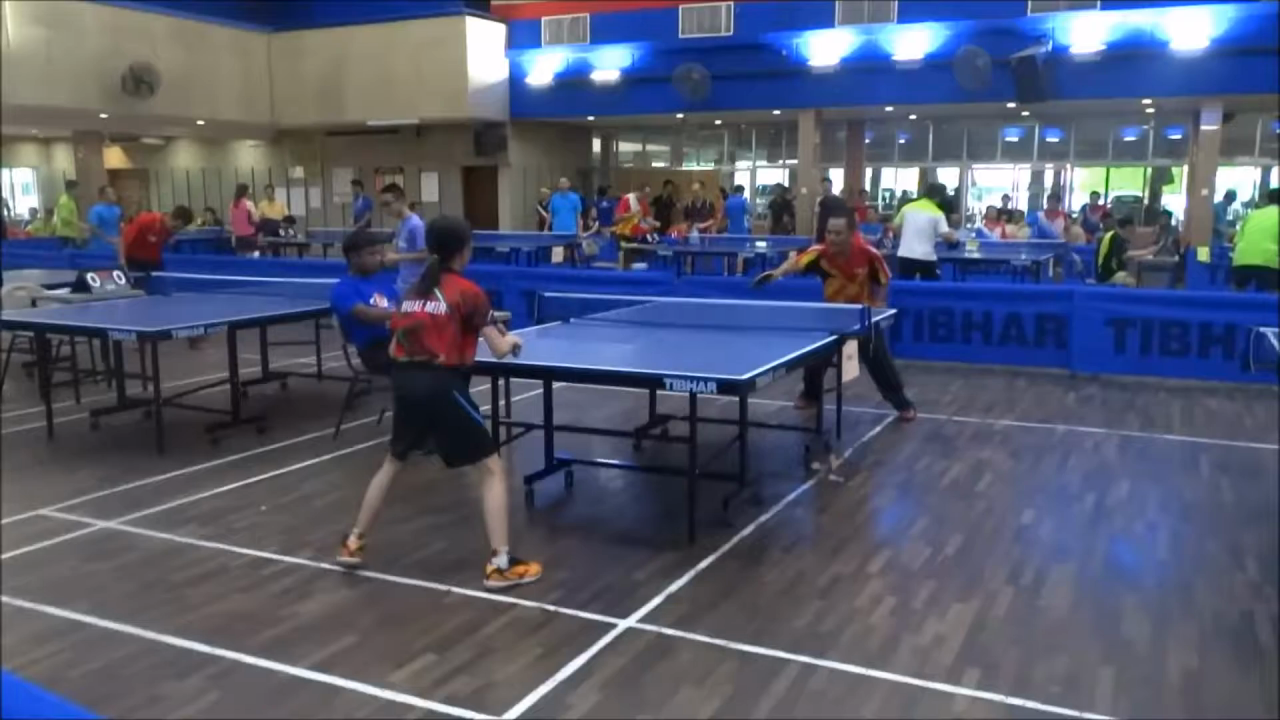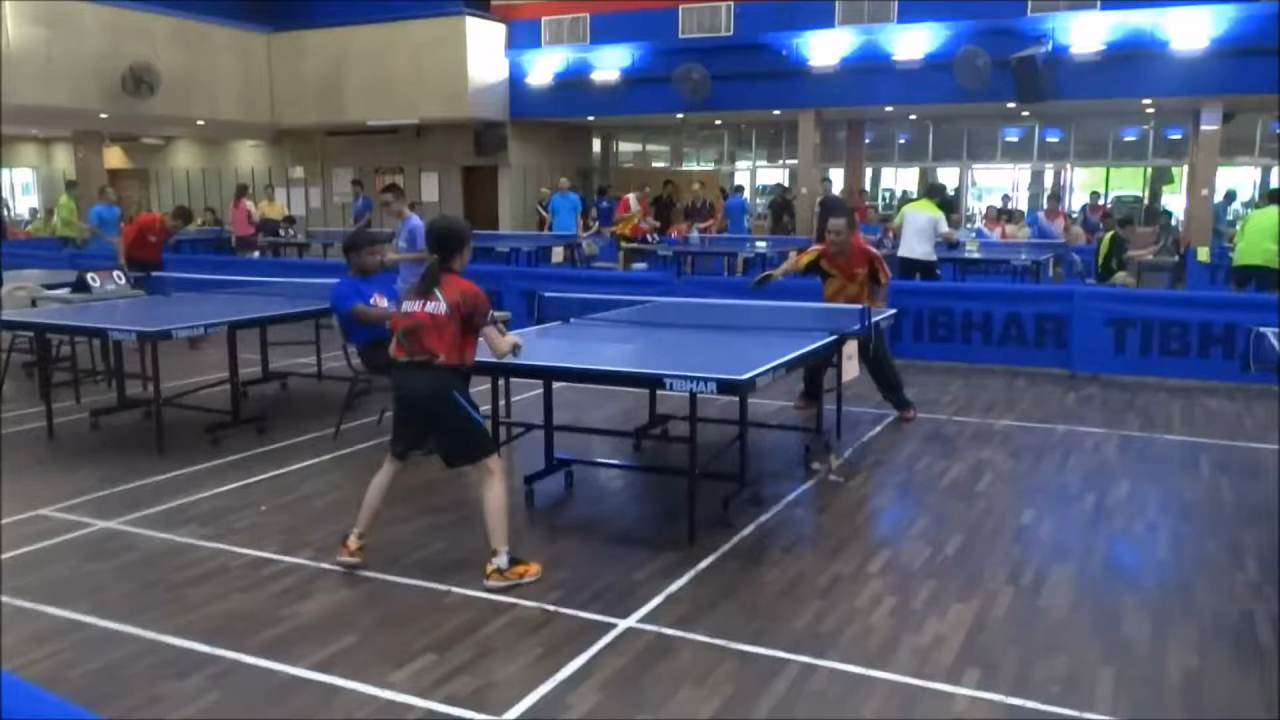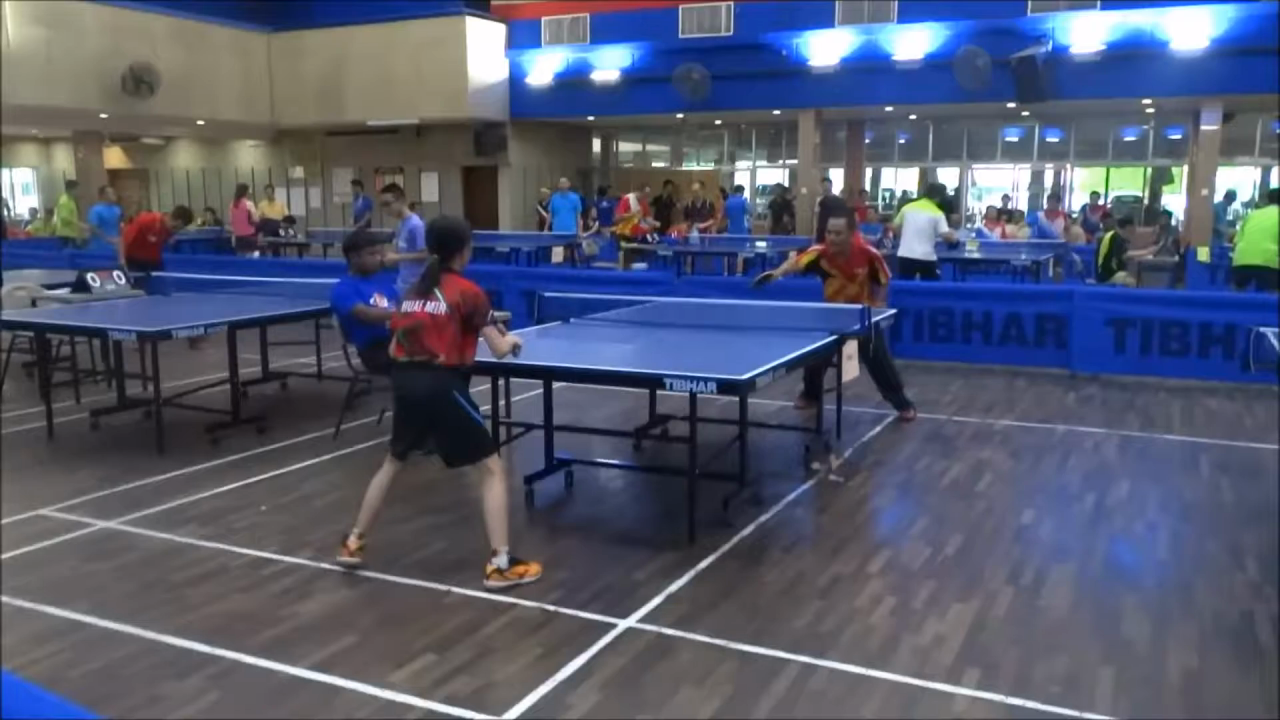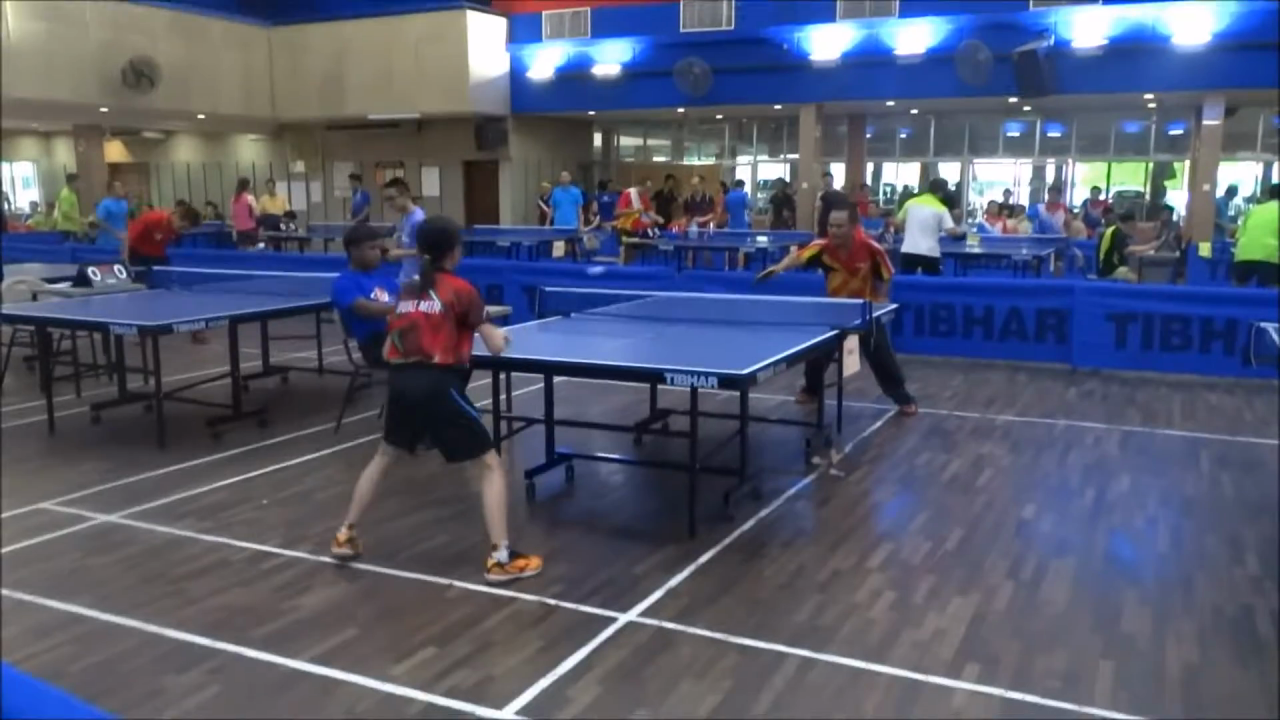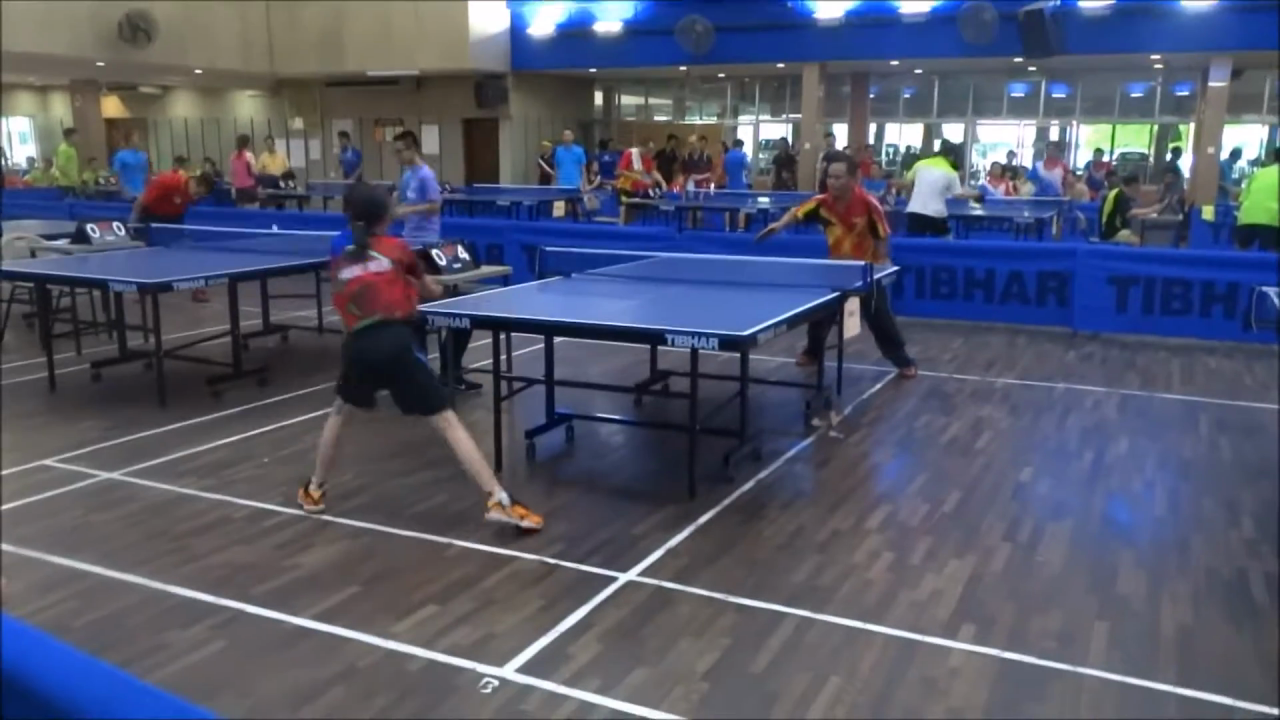
dt=0.2s
person 1, frame 1
left shoulder: (413, 289)
right shoulder: (468, 292)
left elbow: (394, 348)
right elbow: (499, 349)
right wrist: (512, 340)
left hip: (406, 384)
right hip: (442, 386)
left knee: (392, 463)
right knee: (492, 469)
left ankle: (353, 542)
right ankle: (500, 564)
person 1, frame 2
left shoulder: (414, 289)
right shoulder: (468, 292)
left elbow: (394, 348)
right elbow: (498, 349)
right wrist: (511, 339)
left hip: (405, 384)
right hip: (442, 386)
left knee: (392, 462)
right knee: (492, 470)
left ankle: (353, 542)
right ankle: (499, 564)
person 1, frame 3
left shoulder: (414, 289)
right shoulder: (468, 292)
left elbow: (394, 347)
right elbow: (499, 350)
right wrist: (512, 340)
left hip: (405, 384)
right hip: (442, 386)
left knee: (392, 463)
right knee: (492, 470)
left ankle: (353, 542)
right ankle: (500, 563)
person 1, frame 4
left shoulder: (406, 290)
right shoulder: (460, 290)
left elbow: (388, 349)
right elbow: (495, 347)
right wrist: (498, 334)
left hip: (401, 383)
right hip: (436, 385)
left knee: (384, 458)
right knee: (490, 467)
left ankle: (344, 533)
right ankle: (501, 557)
person 1, frame 5
left shoulder: (339, 264)
right shoulder: (397, 249)
left elbow: (346, 312)
right elbow: (433, 291)
left hip: (359, 346)
right hip: (398, 343)
left knee: (339, 411)
right knee: (449, 424)
left ankle: (315, 490)
right ankle: (500, 502)
person 2, frame 1
left shoulder: (868, 254)
right shoulder: (820, 252)
left elbow: (883, 280)
right elbow: (796, 262)
left wrist: (878, 304)
right wrist: (778, 273)
left knee: (879, 359)
left ankle: (903, 403)
right ankle: (811, 395)
person 2, frame 2
left shoulder: (868, 254)
right shoulder: (820, 253)
left elbow: (883, 280)
right elbow: (796, 262)
left wrist: (878, 304)
right wrist: (778, 272)
left knee: (879, 359)
left ankle: (903, 404)
right ankle: (811, 395)
person 2, frame 3
left shoulder: (868, 254)
right shoulder: (820, 253)
left elbow: (883, 280)
right elbow: (796, 262)
left wrist: (878, 304)
right wrist: (777, 273)
left knee: (879, 359)
left ankle: (903, 403)
right ankle: (811, 395)
person 2, frame 4
left shoulder: (870, 248)
right shoulder: (823, 247)
left elbow: (886, 276)
right elbow: (798, 257)
left wrist: (880, 301)
right wrist: (780, 268)
left knee: (880, 355)
left ankle: (904, 398)
right ankle: (812, 390)
person 2, frame 5
left shoulder: (868, 204)
right shoulder: (822, 202)
left elbow: (882, 236)
right elbow: (797, 213)
left wrist: (881, 263)
right wrist: (780, 224)
left knee: (879, 316)
left ankle: (903, 361)
right ankle: (813, 352)
